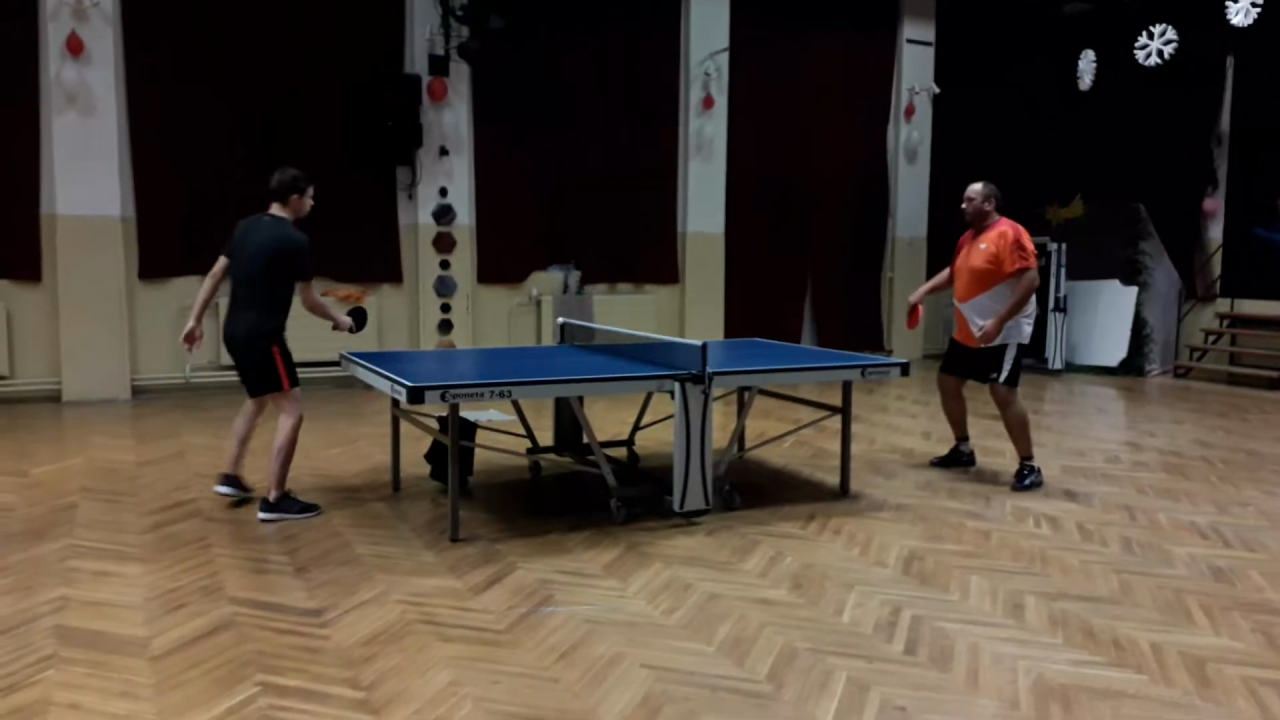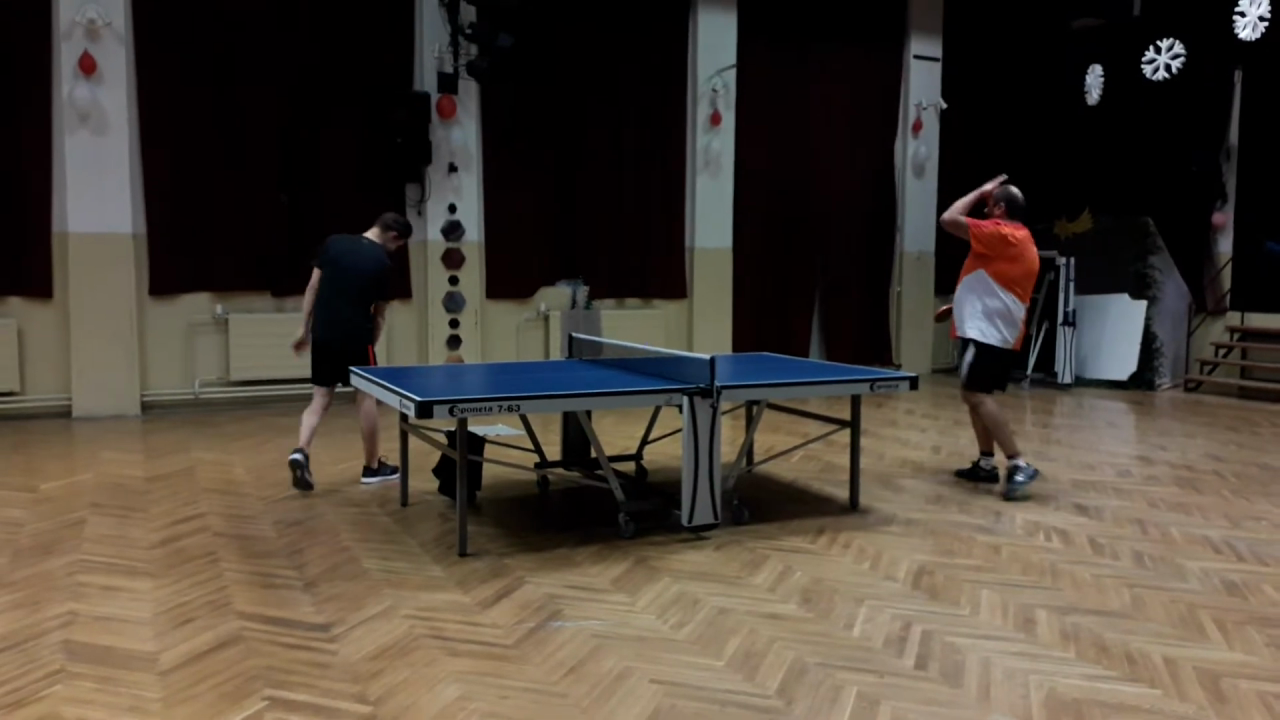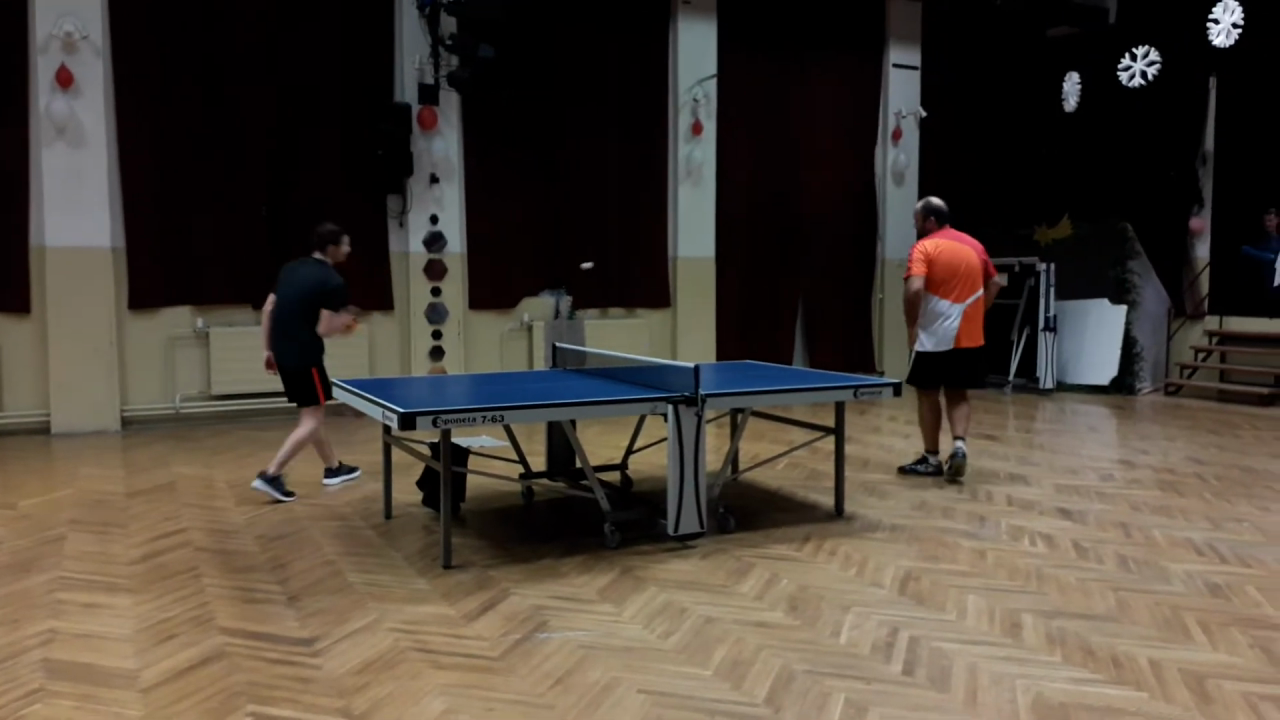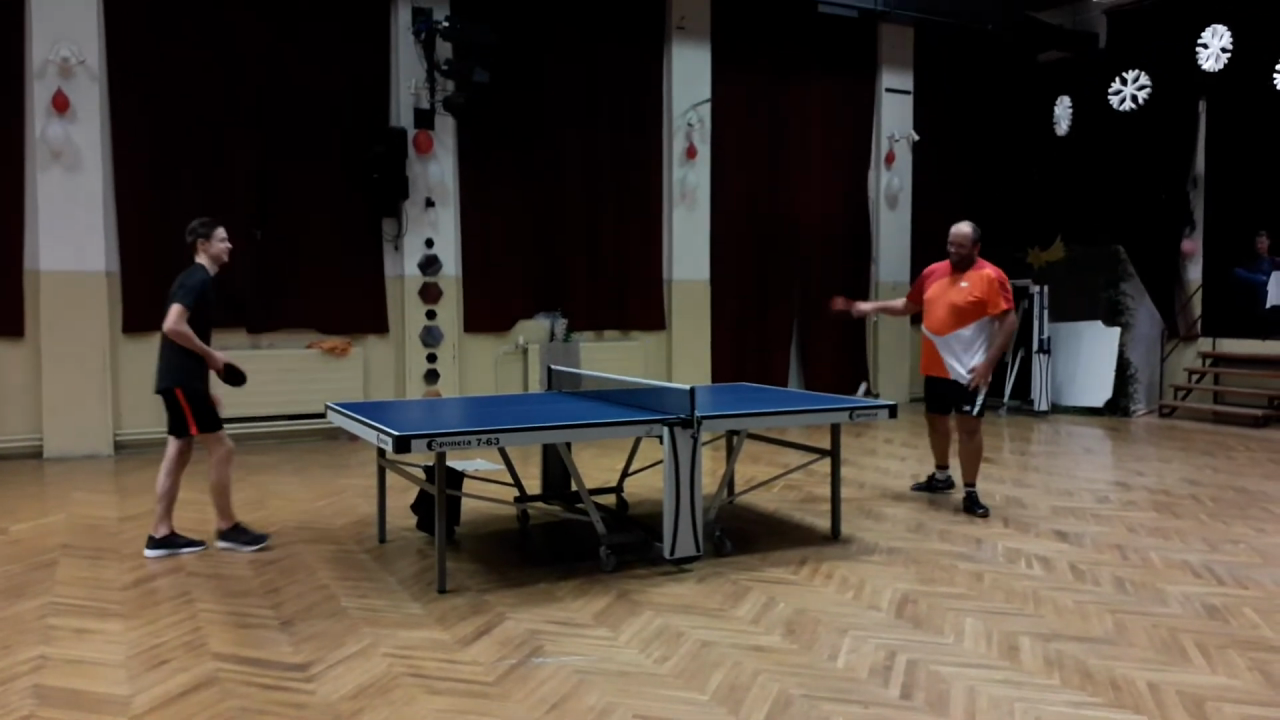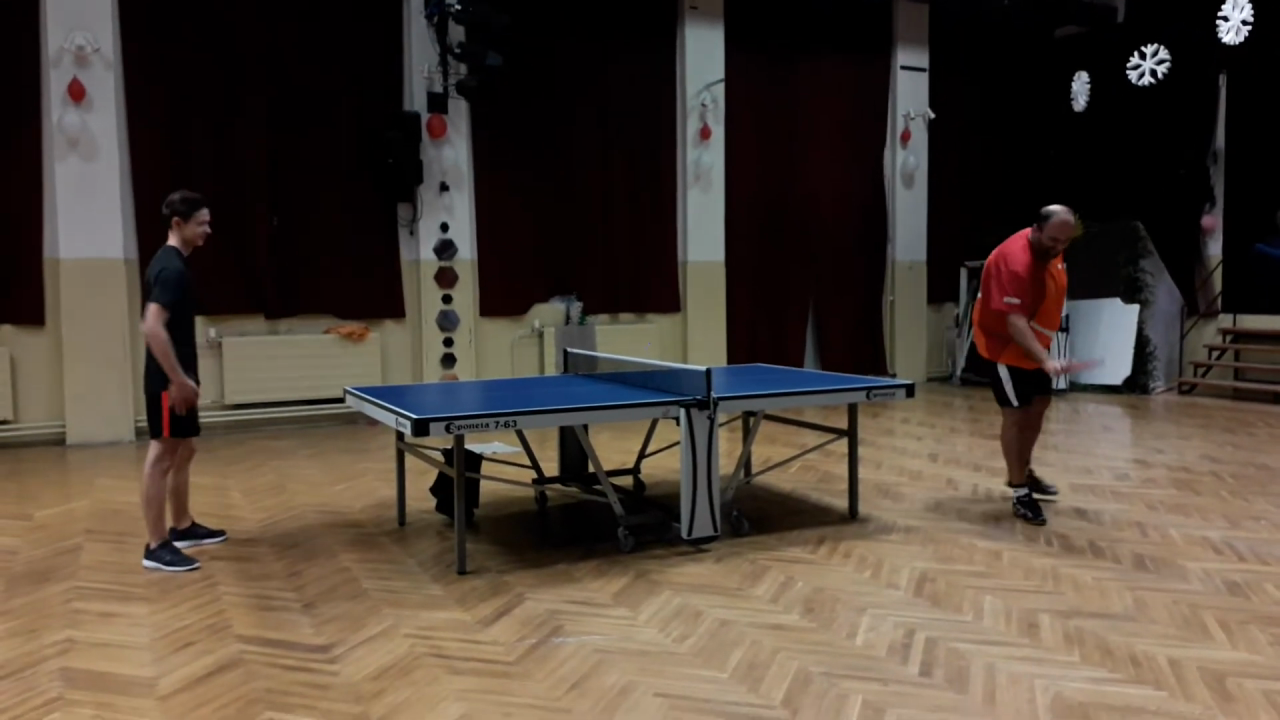
dt=1s
person 1, frame 1
left shoulder: (245, 228)
right shoulder: (294, 240)
left elbow: (214, 276)
right elbow: (308, 301)
left wrist: (194, 320)
right wrist: (337, 320)
left hip: (235, 332)
right hip: (263, 336)
left knee: (256, 401)
right knee: (291, 411)
left ankle: (231, 476)
right ankle: (274, 499)
person 1, frame 2
left shoulder: (333, 243)
right shoulder: (383, 263)
left elbow: (312, 288)
right elbow: (378, 316)
left wrist: (305, 329)
right wrist: (370, 346)
left hip: (322, 334)
right hip: (356, 337)
left knee: (320, 400)
right knee: (365, 400)
left ankle: (301, 451)
right ankle: (372, 466)
person 1, frame 3
left shoulder: (291, 268)
right shoulder: (333, 282)
left elbow: (268, 309)
right elbow: (324, 330)
left wrist: (269, 349)
right wrist: (342, 321)
left hip: (282, 353)
right hip: (304, 355)
left knee: (310, 413)
right knee: (314, 418)
left ankle: (333, 467)
right ankle: (270, 474)
person 1, frame 4
left shoulder: (197, 280)
right shoulder: (197, 279)
right elbow: (172, 327)
left wrist: (208, 368)
right wrist: (209, 355)
left hip: (181, 380)
right hip: (183, 380)
left knee: (177, 454)
right knee: (221, 449)
left ankle: (161, 535)
right ankle: (227, 528)
person 1, frame 5
left shoulder: (171, 263)
right shoulder: (171, 269)
right elbow: (152, 328)
right wrist: (177, 379)
left hip: (176, 378)
right hip: (168, 381)
left knee: (183, 452)
right knee: (162, 457)
left ankle: (182, 527)
right ankle: (157, 546)
person 2, frame 1
left shoulder: (1009, 234)
right shoulder: (968, 238)
left elbow: (1031, 280)
right elbow: (953, 272)
left wrist: (999, 322)
right wrist: (923, 291)
left hip: (1004, 334)
right hip: (967, 332)
left knee: (1003, 394)
right knee: (947, 383)
left ankle: (1029, 466)
right ankle: (963, 450)
person 2, frame 2
left shoulder: (1000, 235)
right shoulder: (1020, 240)
left elbow: (948, 219)
left wrist: (979, 191)
right wrist: (961, 304)
left hip: (985, 332)
right hip: (994, 332)
left knee: (978, 396)
right knee: (977, 396)
left ankle: (1019, 465)
right ankle: (986, 463)
person 2, frame 3
left shoulder: (924, 247)
right shoulder: (973, 246)
left elbow: (914, 290)
right elbow: (994, 283)
left wrist: (912, 326)
left hip: (933, 337)
right hip: (968, 337)
left knee: (927, 396)
right knee: (958, 396)
left ankle: (932, 460)
right ankle: (959, 446)
person 2, frame 4
left shoulder: (991, 277)
right shoulder: (933, 273)
left elbow: (1009, 323)
right elbow: (909, 305)
left wrist: (988, 363)
right wrist: (871, 307)
left hip: (968, 370)
right hip: (936, 366)
left knee: (969, 426)
right knee: (936, 420)
left ankle: (970, 493)
right ankle: (941, 476)
person 2, frame 5
left shoulder: (1051, 250)
right shoulder: (1015, 262)
right elbow: (1014, 322)
right wrist: (1047, 359)
left hip: (1034, 348)
right hip: (1006, 347)
left knee: (1038, 405)
right knee: (1017, 416)
left ankle: (1023, 472)
right ankle: (1021, 494)
